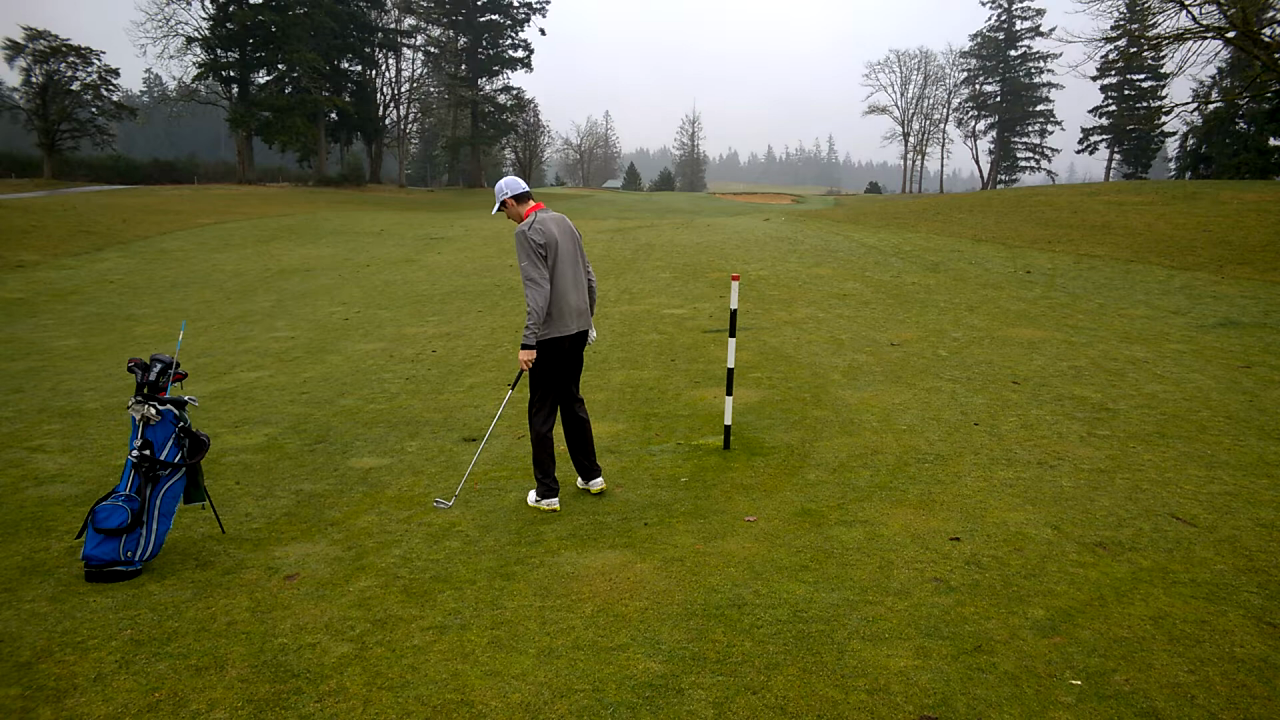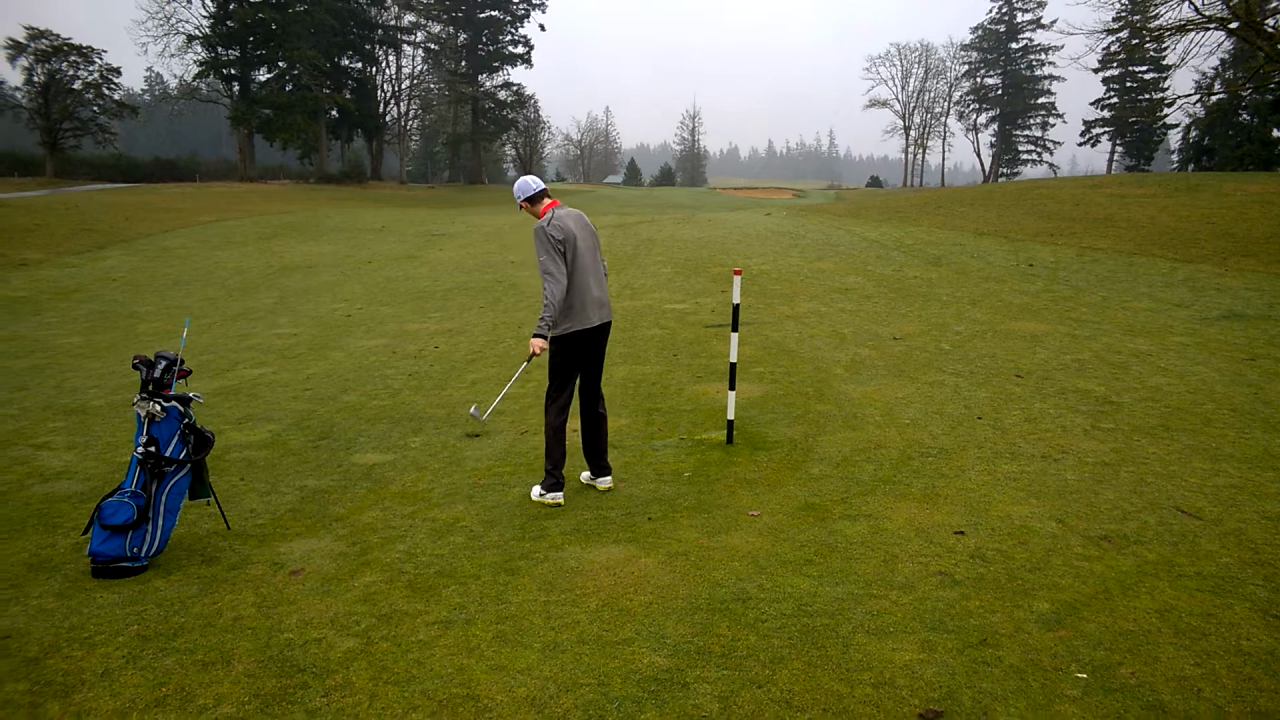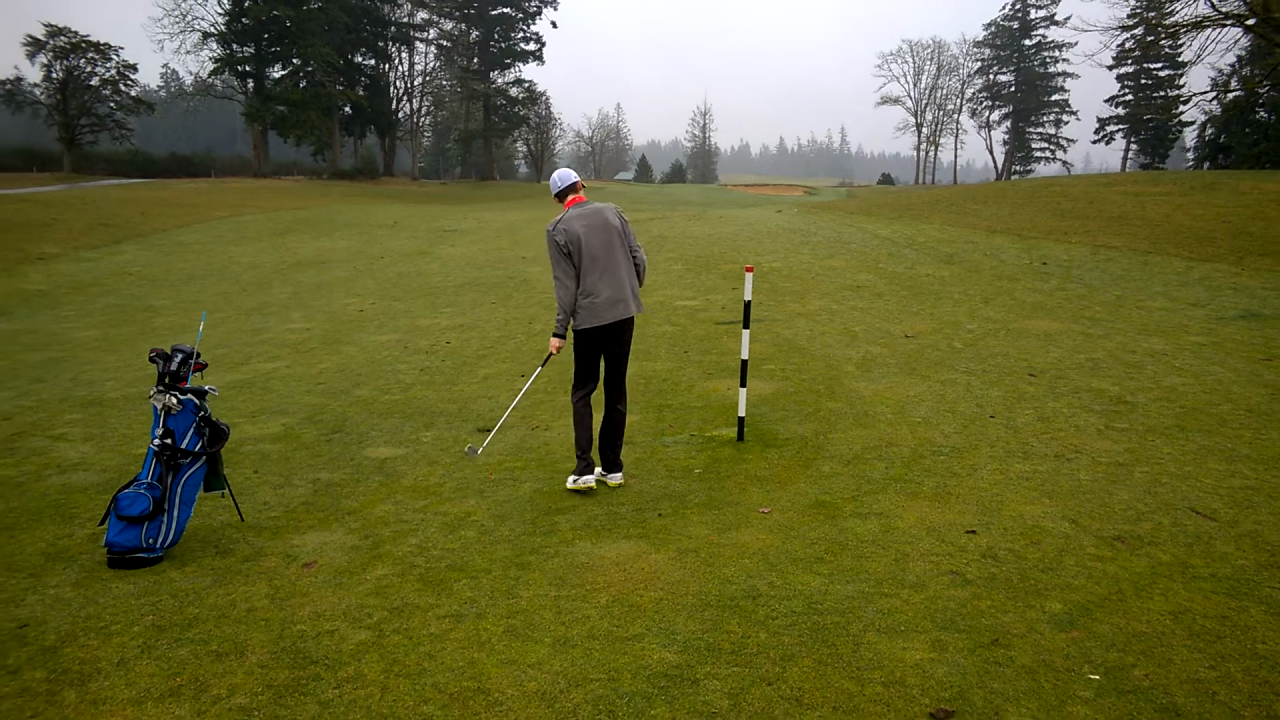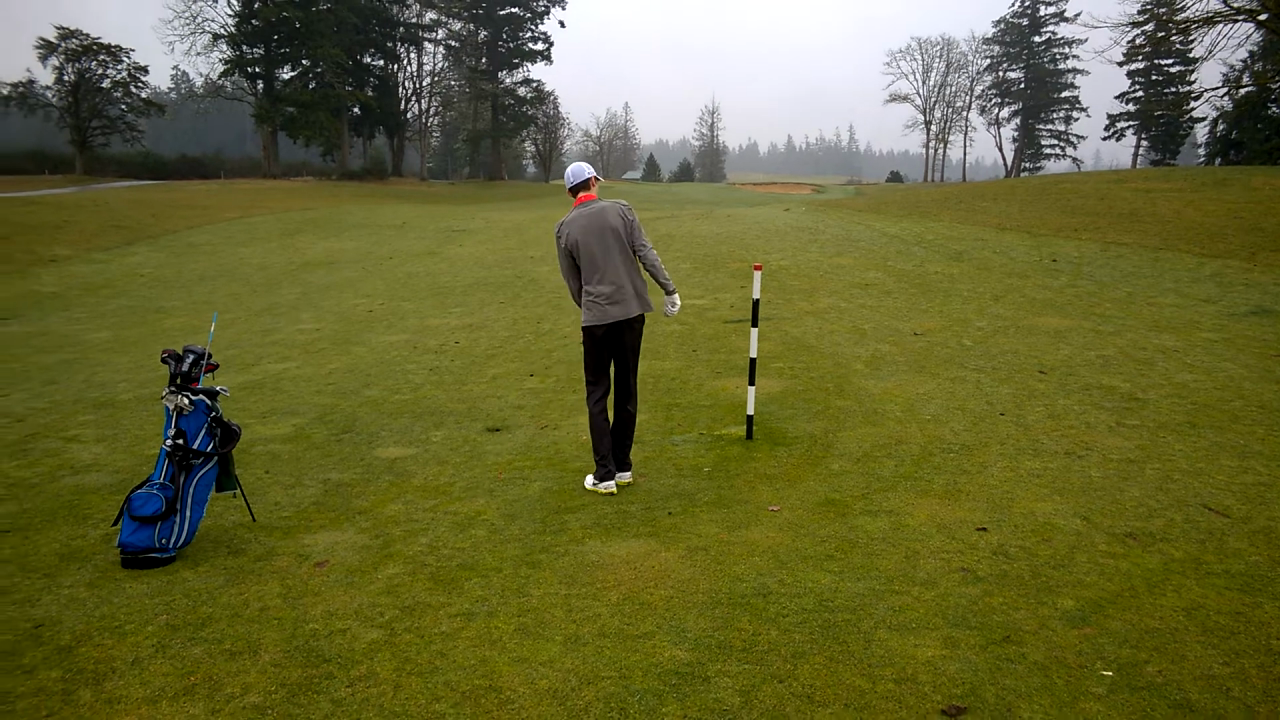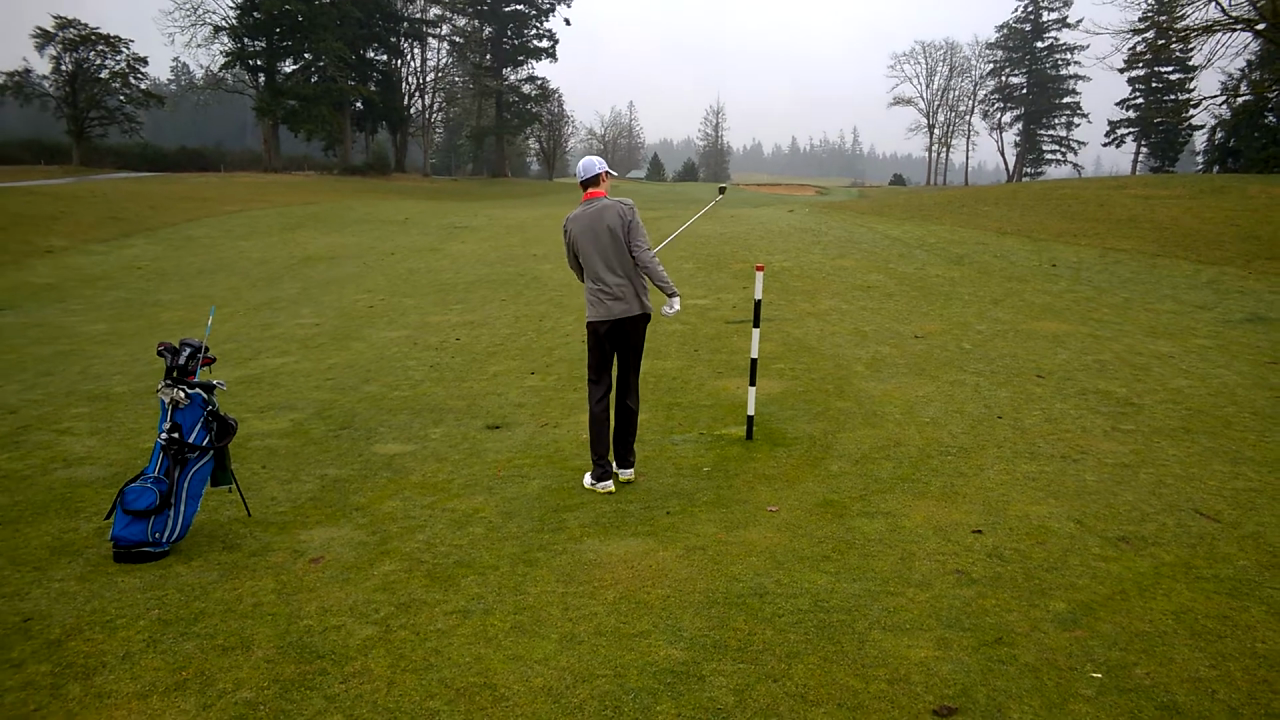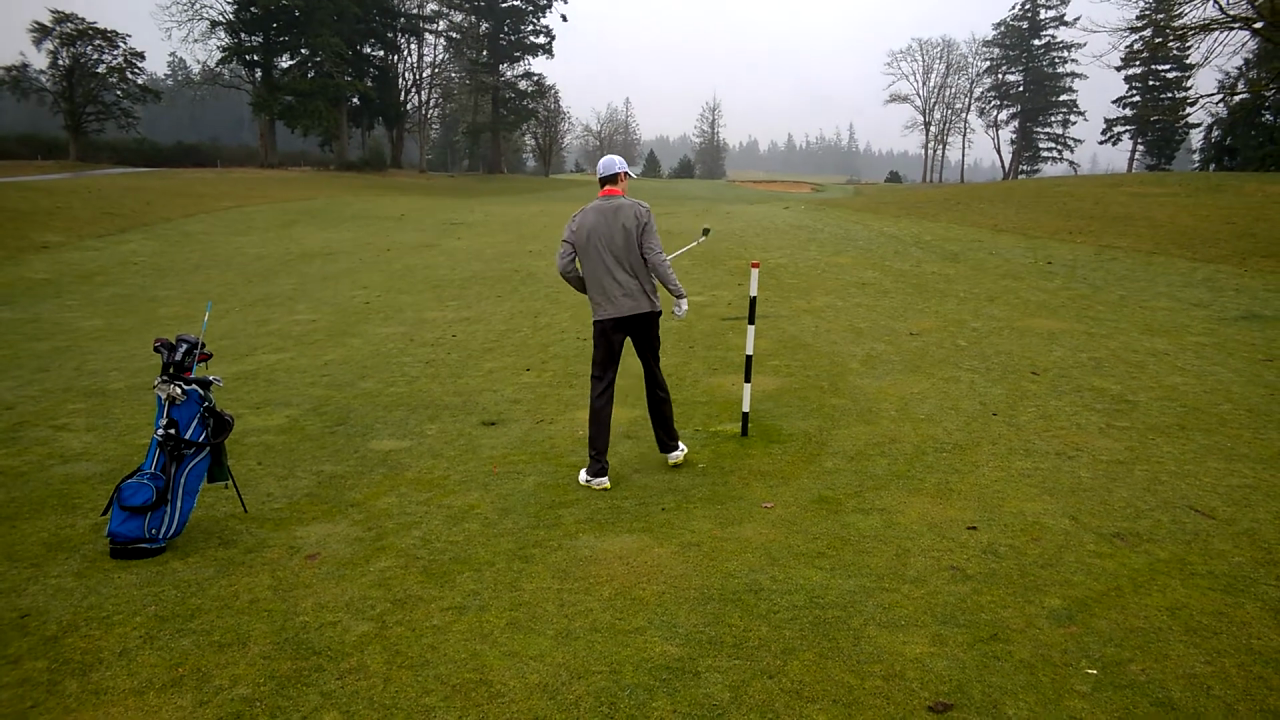
dt=0.3s
person 1, frame 1
left shoulder: (527, 231)
right shoulder: (563, 221)
left elbow: (538, 290)
right elbow: (589, 276)
left wrist: (528, 342)
right wrist: (588, 319)
left hip: (552, 333)
right hip: (577, 327)
left knee: (542, 411)
right knee: (571, 400)
left ankle: (547, 491)
right ankle: (591, 474)
person 1, frame 2
left shoulder: (546, 227)
right shoulder: (580, 217)
left elbow: (555, 283)
left wrist: (542, 331)
left hip: (571, 325)
right hip: (600, 319)
left knee: (558, 402)
right knee: (592, 394)
left ankle: (552, 485)
right ankle: (601, 471)
person 1, frame 3
left shoulder: (558, 229)
right shoulder: (612, 212)
left elbow: (565, 285)
right elbow: (638, 257)
left wrist: (559, 331)
right wrist: (634, 291)
left hip: (590, 319)
right hip: (623, 313)
left knee: (583, 391)
right knee: (616, 390)
left ankle: (585, 469)
right ankle: (612, 467)
person 1, frame 4
left shoulder: (564, 228)
right shoulder: (620, 209)
left elbow: (574, 282)
right elbow: (646, 254)
right wrist: (670, 290)
left hip: (596, 318)
right hip: (631, 312)
left knee: (597, 395)
right knee: (626, 390)
left ankle: (605, 474)
right ankle: (622, 466)
person 1, frame 5
left shoulder: (571, 223)
right shoulder: (623, 208)
right elbow: (643, 255)
right wrist: (671, 292)
left hip: (599, 315)
right hip: (634, 310)
left knee: (599, 392)
right knee: (628, 387)
left ankle: (601, 474)
right ankle: (625, 462)
person 1, frame 6
left shoulder: (581, 218)
right shoulder: (638, 210)
left elbow: (565, 267)
right elbow: (655, 257)
right wrist: (679, 294)
left hip: (606, 313)
right hip: (643, 307)
left knee: (601, 388)
right knee: (653, 374)
left ankle: (597, 471)
right ankle: (670, 447)
